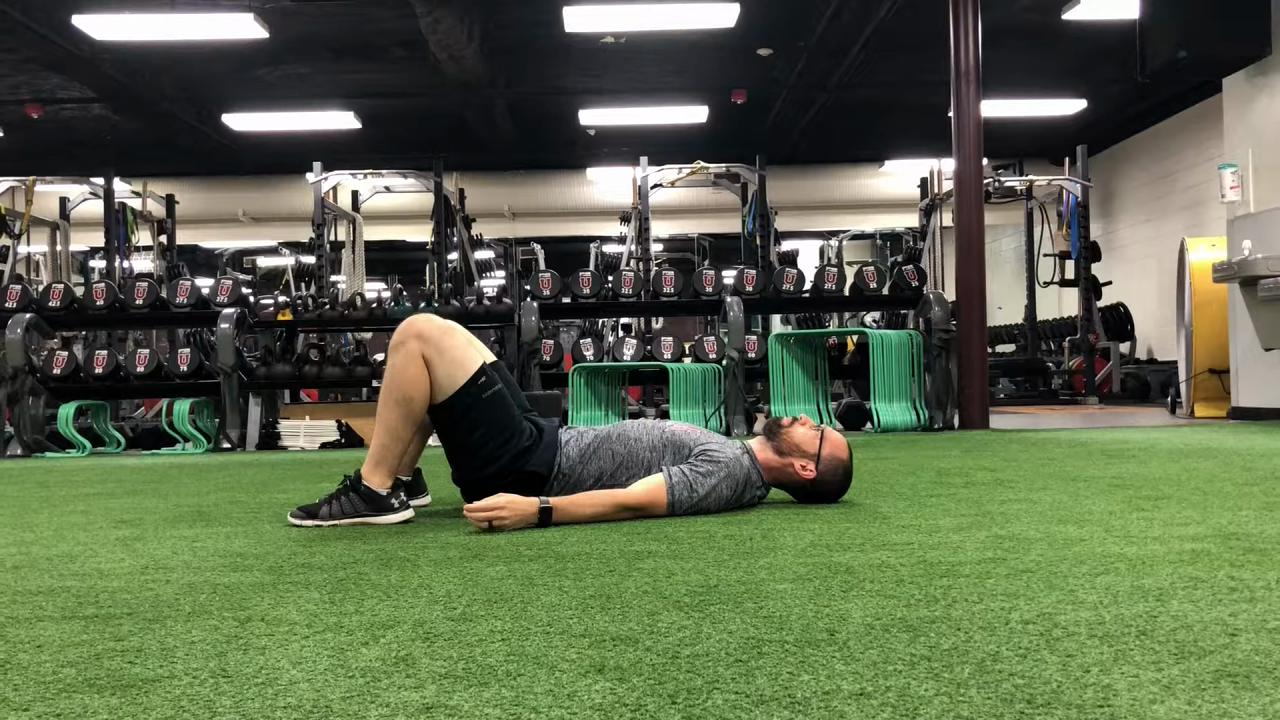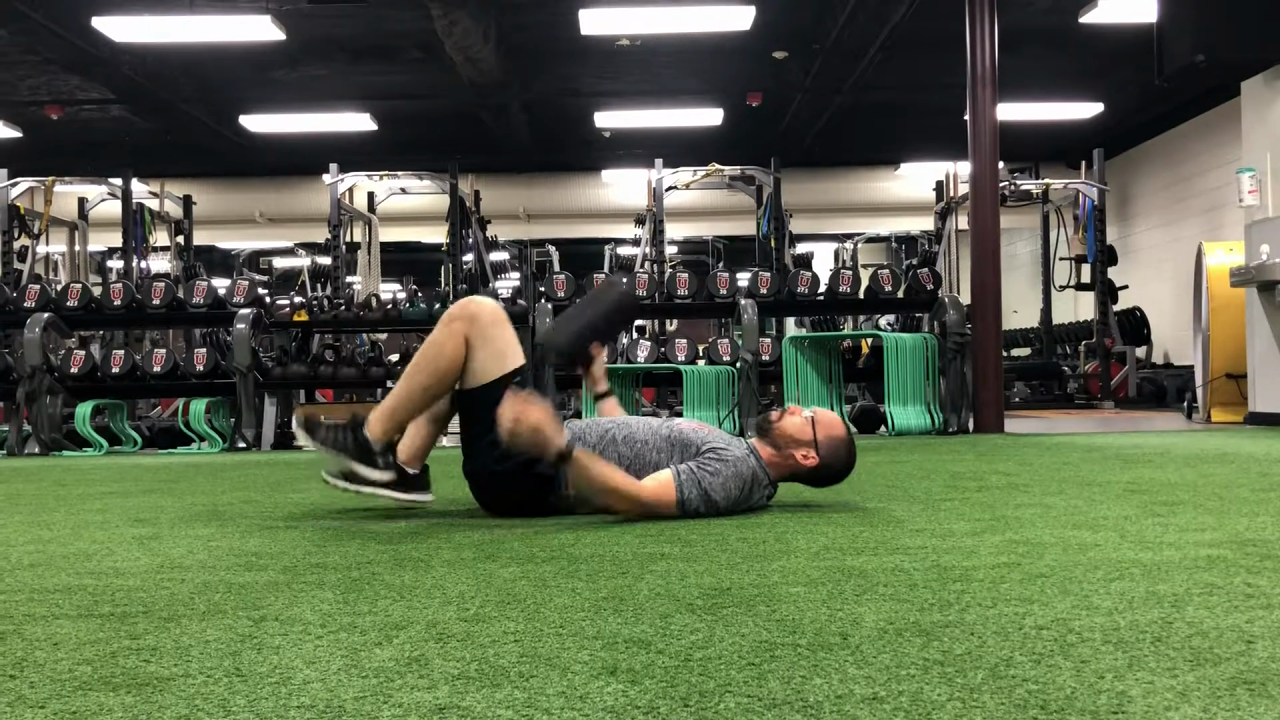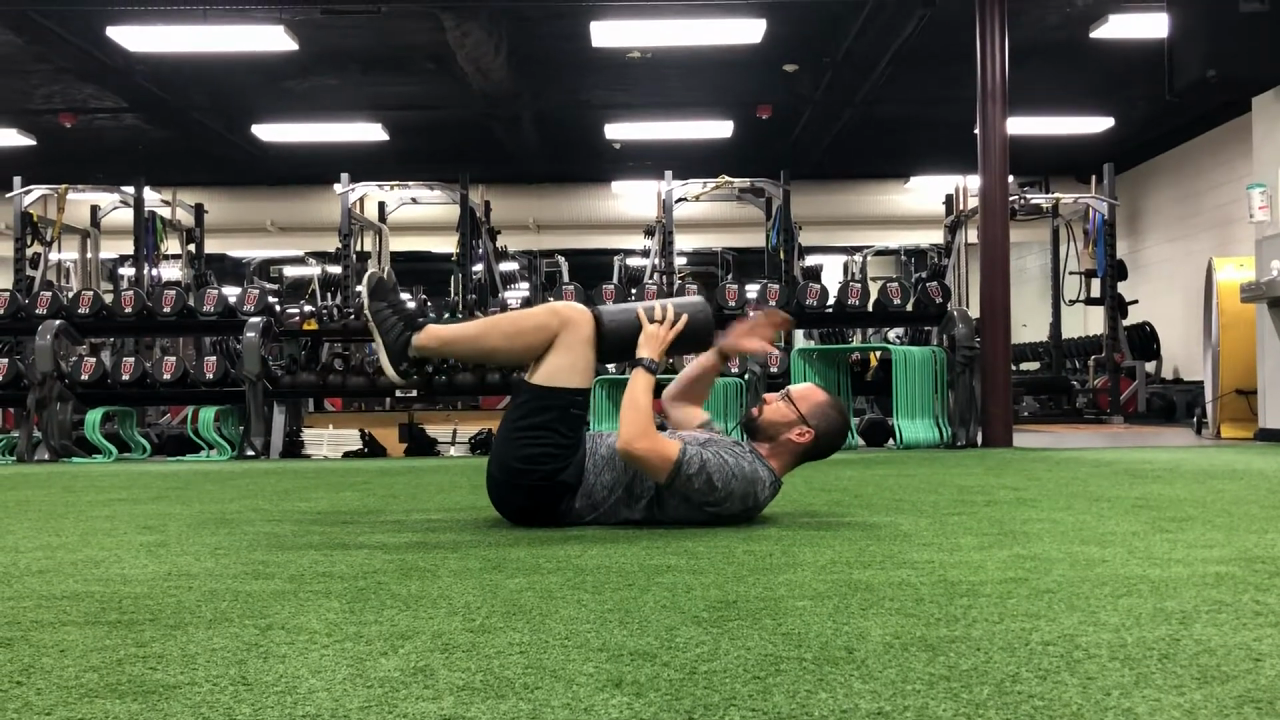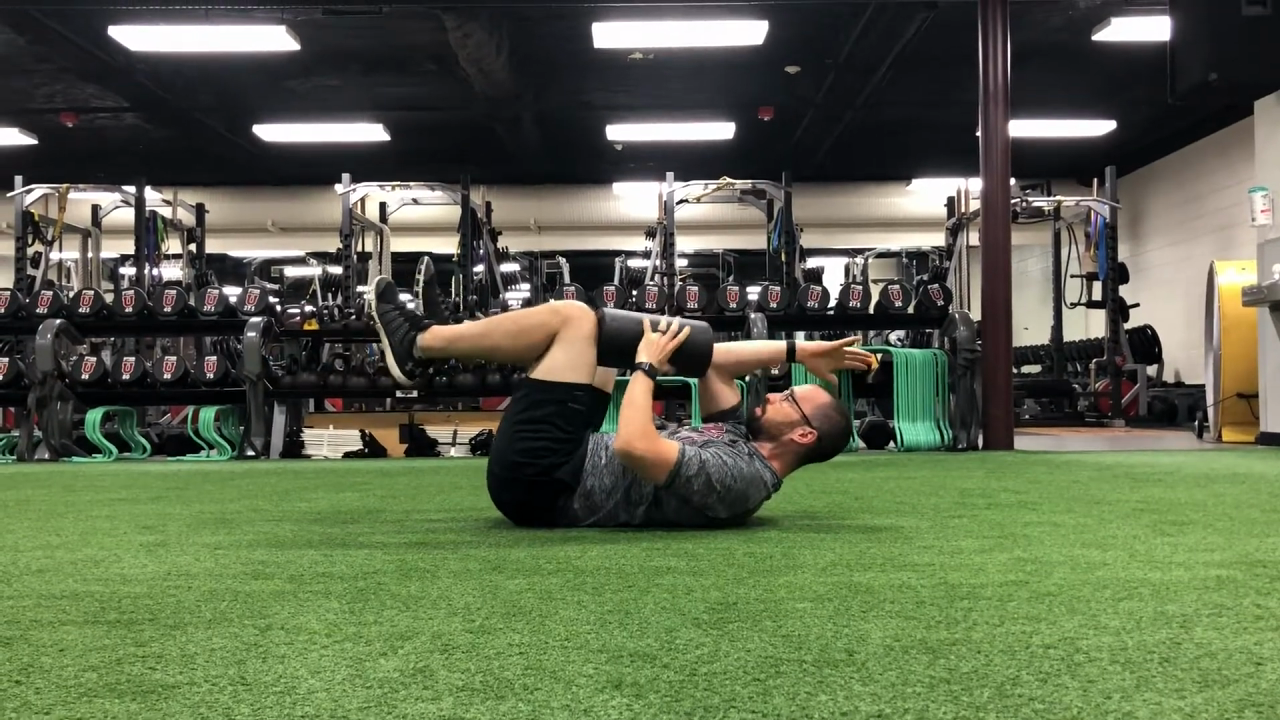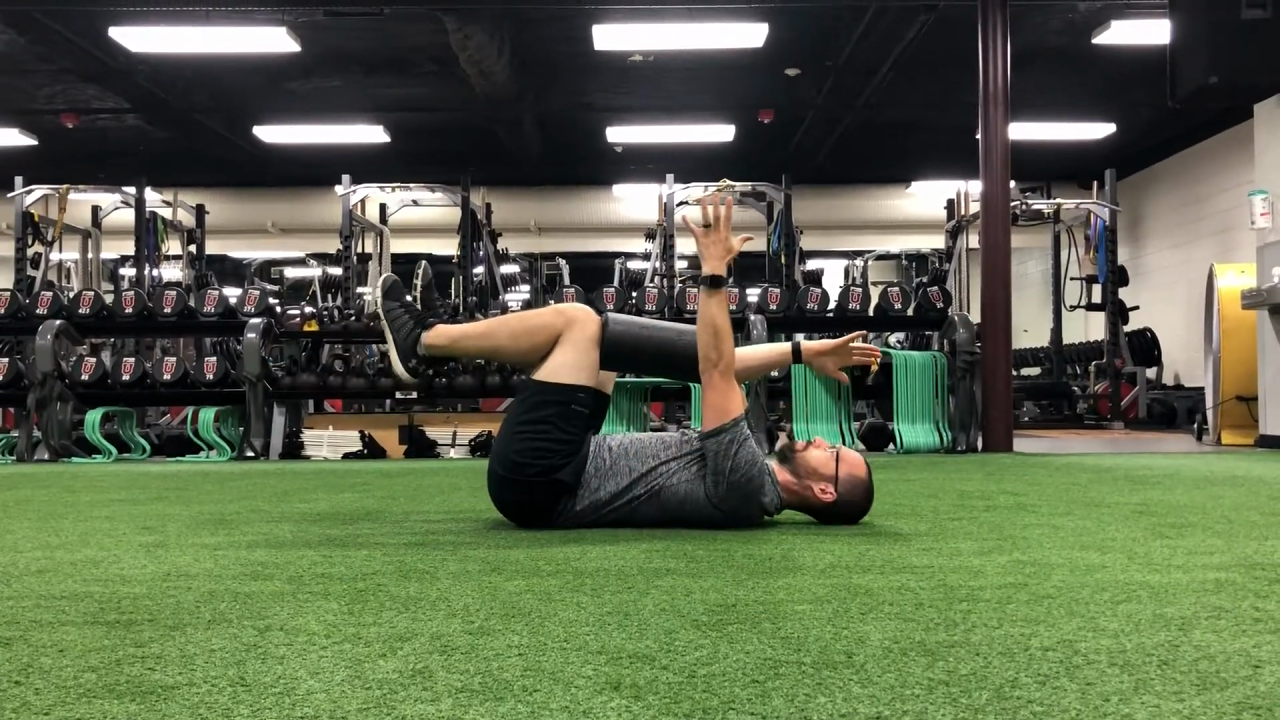
dt=1s
person 1, frame 1
left shoulder: (730, 472)
right shoulder: (731, 455)
left elbow: (630, 502)
left wrist: (534, 509)
left hip: (523, 468)
right hip: (545, 444)
left knee: (419, 334)
right knee: (437, 336)
left ankle: (376, 491)
right ankle: (400, 477)
person 1, frame 2
left shoulder: (736, 474)
right shoulder: (735, 457)
left elbow: (632, 497)
left wrist: (557, 443)
right wrist: (599, 387)
left hip: (525, 475)
right hip: (543, 465)
left knee: (473, 314)
right knee: (470, 344)
left ankle: (372, 438)
right ankle: (403, 467)
person 1, frame 3
left shoulder: (740, 478)
right shoulder: (738, 458)
left elbow: (635, 444)
right elbow: (677, 399)
left wrist: (647, 357)
right wrist: (726, 350)
left hip: (538, 482)
right hip: (545, 478)
left knee: (571, 318)
right knee: (557, 333)
left ankle: (411, 344)
right ankle: (417, 339)
person 1, frame 4
left shoulder: (736, 478)
right shoulder: (740, 444)
left elbow: (633, 445)
right elbow: (711, 360)
left wrist: (648, 364)
right wrist: (798, 351)
left hip: (538, 480)
right hip: (555, 475)
left knee: (574, 317)
right knee: (598, 336)
left ankle: (419, 344)
right ankle: (442, 334)
person 1, frame 5
left shoulder: (745, 483)
right shoulder: (752, 476)
left elbow: (717, 371)
right elbow: (722, 372)
left wrist: (713, 271)
right wrist: (804, 351)
left hip: (537, 480)
right hip: (553, 477)
left knee: (578, 320)
right knee: (593, 342)
left ankle: (423, 341)
right ankle: (439, 336)
